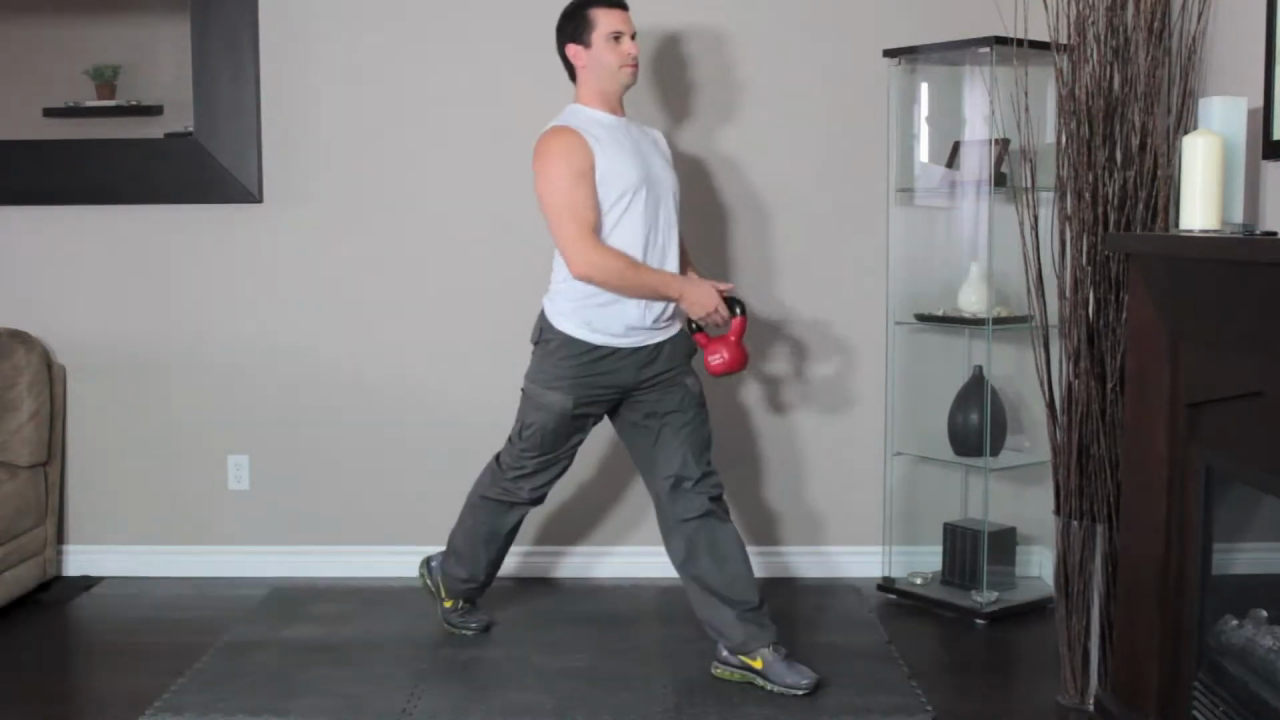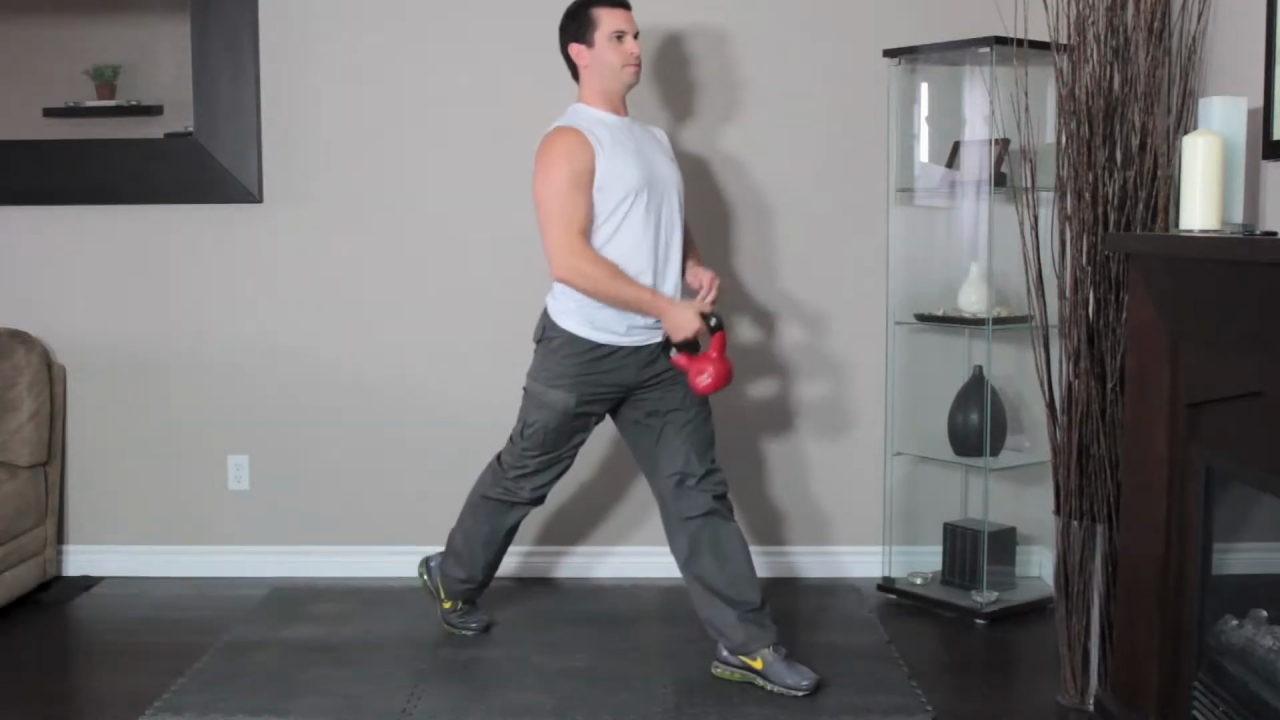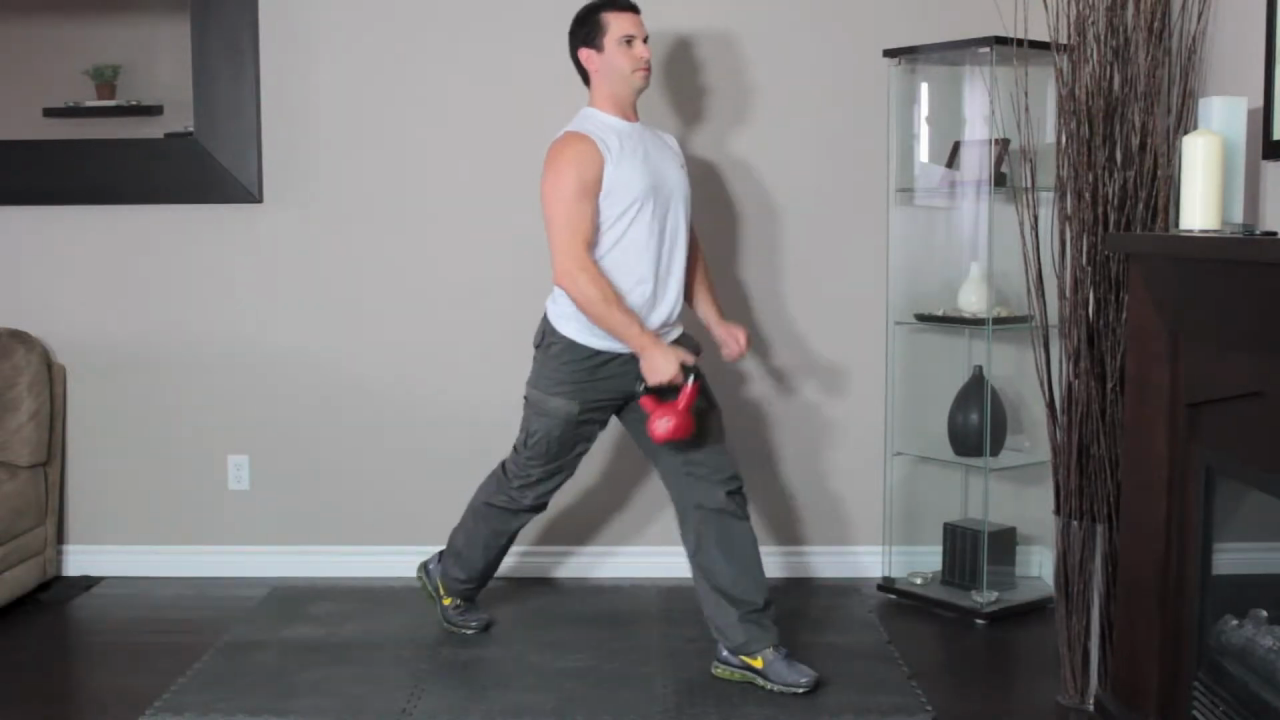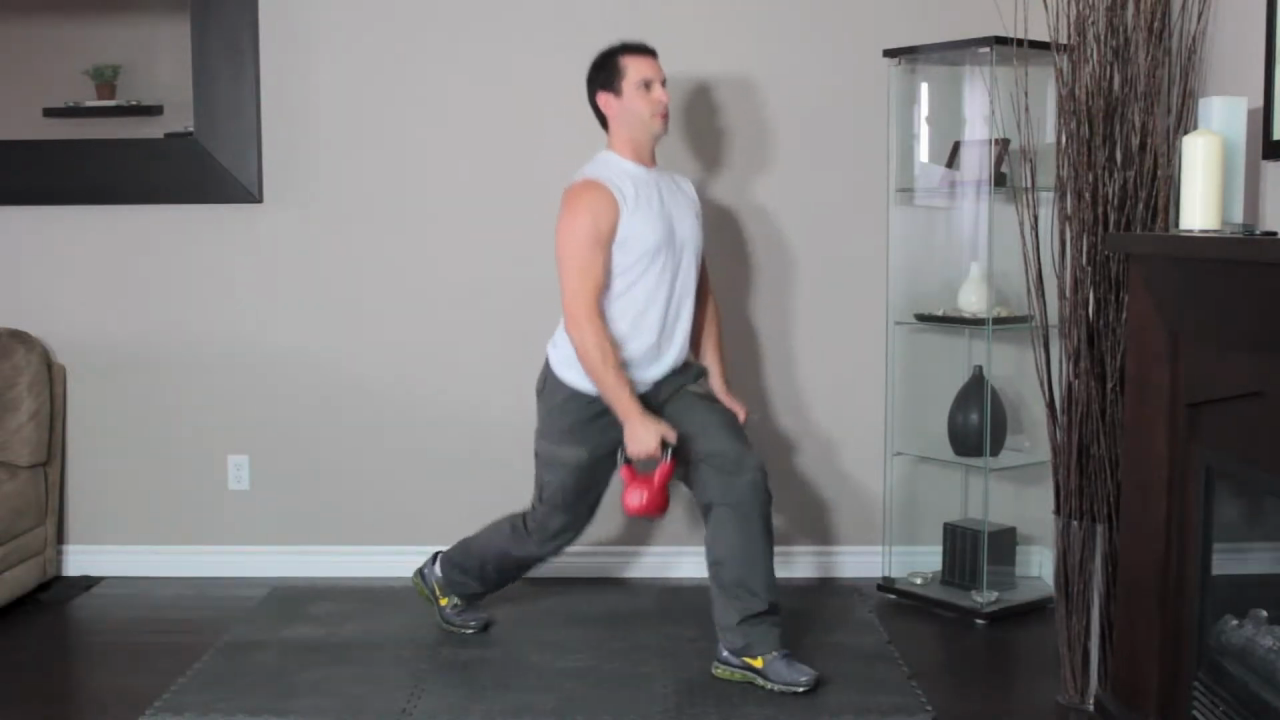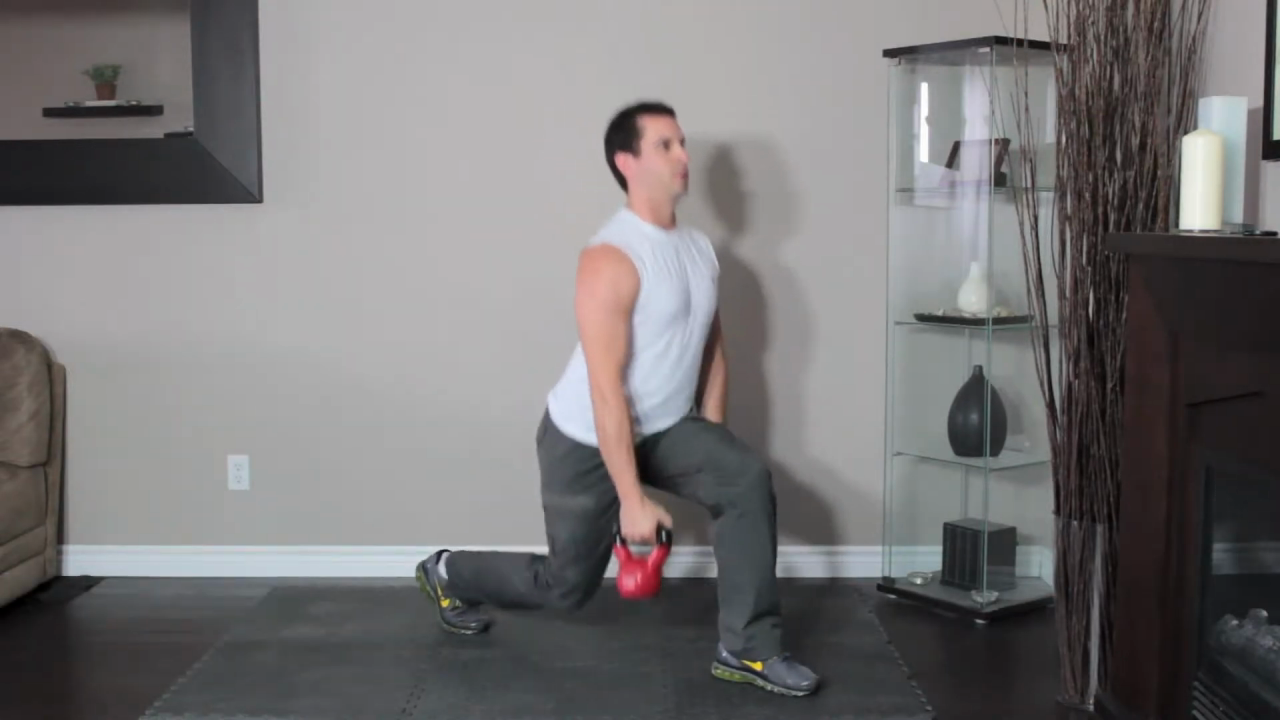
dt=0.2s
person 1, frame 1
left shoulder: (650, 140)
right shoulder: (566, 142)
right elbow: (584, 257)
left wrist: (694, 281)
right wrist: (682, 291)
left hip: (659, 351)
right hip: (580, 349)
left knee: (692, 493)
right knee: (520, 478)
left ankle: (746, 644)
right ankle: (453, 578)
person 1, frame 2
left shoulder: (655, 141)
right shoulder: (570, 142)
right elbow: (568, 259)
left wrist: (698, 274)
right wrist: (667, 307)
left hip: (656, 347)
right hip: (584, 347)
left knee: (697, 491)
right knee: (522, 477)
left ankle: (746, 645)
right ankle: (451, 578)
person 1, frame 3
left shoulder: (664, 145)
right shoulder: (580, 148)
left elbow: (685, 245)
right elbow: (571, 267)
left wrist: (713, 320)
right wrist: (645, 348)
left hip: (660, 352)
right hip: (585, 352)
left knee: (714, 485)
right knee: (529, 479)
left ankle: (748, 646)
right ankle: (449, 577)
person 1, frame 4
left shoulder: (681, 190)
right shoulder: (594, 195)
left elbow: (699, 292)
right elbow: (581, 315)
left wrist: (717, 384)
right wrist: (631, 417)
left hip: (669, 383)
right hip: (586, 391)
left knee: (742, 479)
right knee: (553, 524)
left ankle: (748, 647)
right ankle: (447, 576)
person 1, frame 5
left shoulder: (699, 248)
right shoulder: (613, 260)
left elbow: (711, 351)
right elbow: (605, 388)
left wrist: (710, 451)
right wrist: (633, 499)
left hip: (665, 427)
right hip: (584, 439)
left knee: (749, 481)
right knee: (568, 583)
left ankle: (748, 649)
right ankle: (450, 574)
